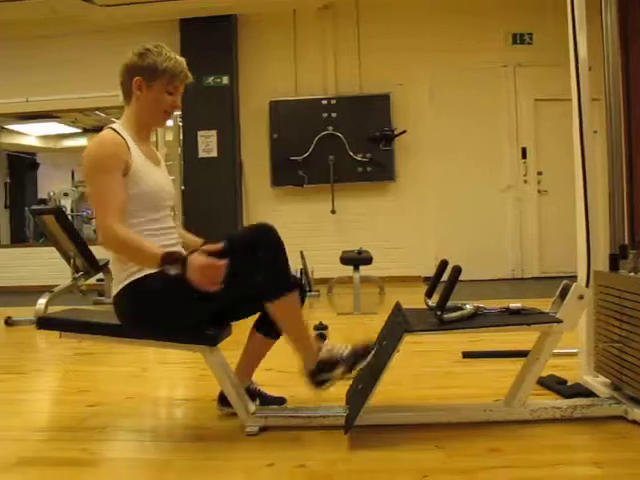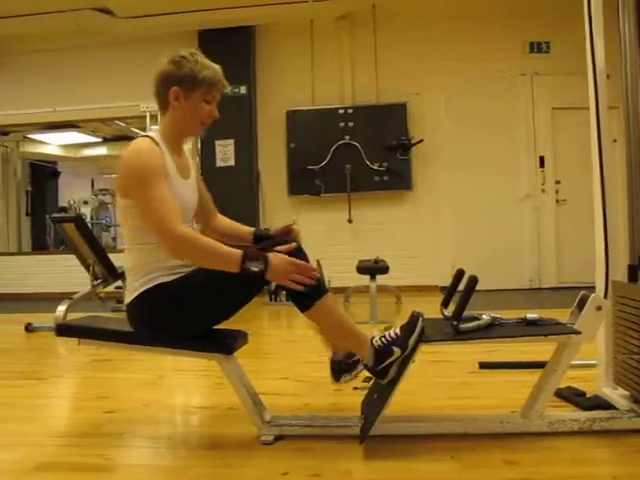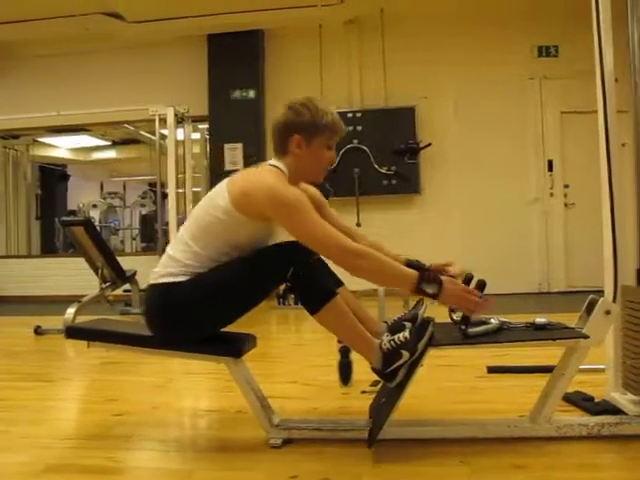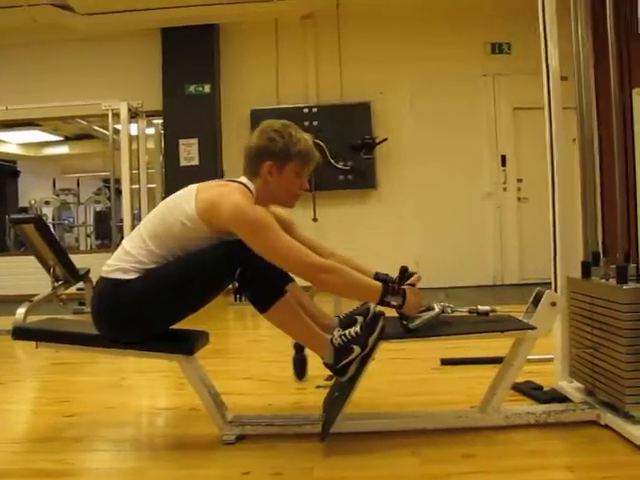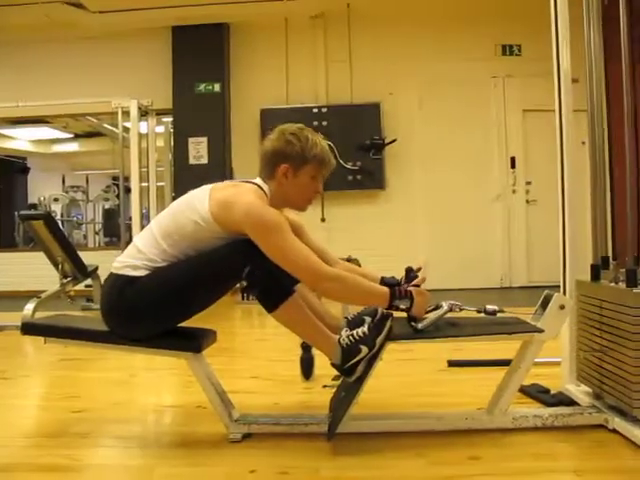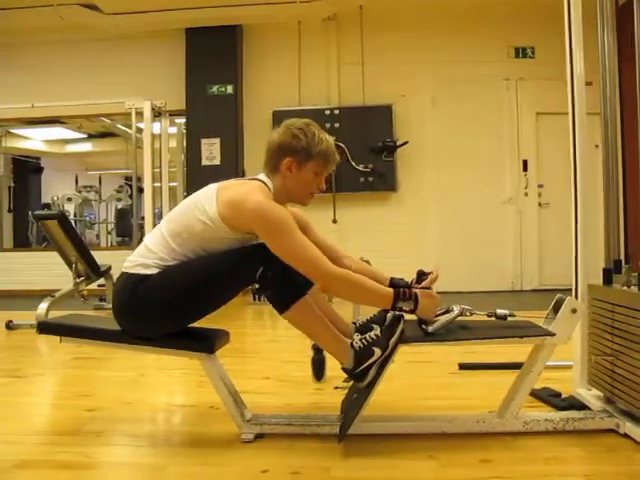
dt=0.5s
person 1, frame 1
left shoulder: (148, 150)
right shoulder: (107, 146)
right elbow: (111, 232)
left wrist: (208, 249)
right wrist: (178, 264)
left hip: (175, 285)
right hip: (144, 295)
left knee: (287, 287)
right knee: (261, 240)
right ankle: (314, 361)
person 1, frame 2
left shoulder: (184, 157)
right shoulder: (143, 156)
left elbow: (211, 221)
right elbow: (176, 240)
left wrist: (266, 238)
right wrist: (260, 264)
left hip: (180, 290)
right hip: (155, 303)
left knee: (285, 254)
right knee: (262, 260)
left ankle: (346, 353)
right ankle: (371, 352)
person 1, frame 3
left shoulder: (300, 190)
right shoulder: (272, 188)
left elbow: (355, 241)
right elbow: (348, 257)
left wrist: (421, 269)
right wrist: (432, 286)
left hip: (196, 293)
right hip: (172, 302)
left knee: (302, 260)
right knee: (293, 261)
left ankle: (381, 335)
right ankle: (380, 357)
person 1, frame 4
left shoulder: (262, 208)
right shoulder: (238, 205)
left elbow: (325, 256)
right elbow: (317, 272)
left wrist: (387, 281)
right wrist: (393, 296)
left hip: (141, 294)
right hip: (118, 302)
left knee: (257, 260)
right knee: (243, 259)
left ankle: (333, 329)
right ankle: (333, 351)
person 1, frame 5
left shoulder: (271, 210)
right shoulder: (252, 206)
left elbow: (333, 265)
right elbow: (323, 281)
left wrist: (393, 285)
right wrist: (400, 300)
left hip: (148, 292)
right hip: (128, 298)
left knee: (269, 260)
right knee: (253, 259)
left ankle: (340, 330)
right ankle: (341, 351)
person 1, frame 6
left shoulder: (280, 207)
right shoulder: (257, 203)
left elbow: (341, 261)
right elbow: (328, 278)
left wrist: (402, 286)
right wrist: (406, 301)
left hip: (162, 289)
right hip: (139, 296)
left knee: (278, 265)
right knee: (266, 263)
left ankle: (351, 333)
right ankle: (353, 356)
